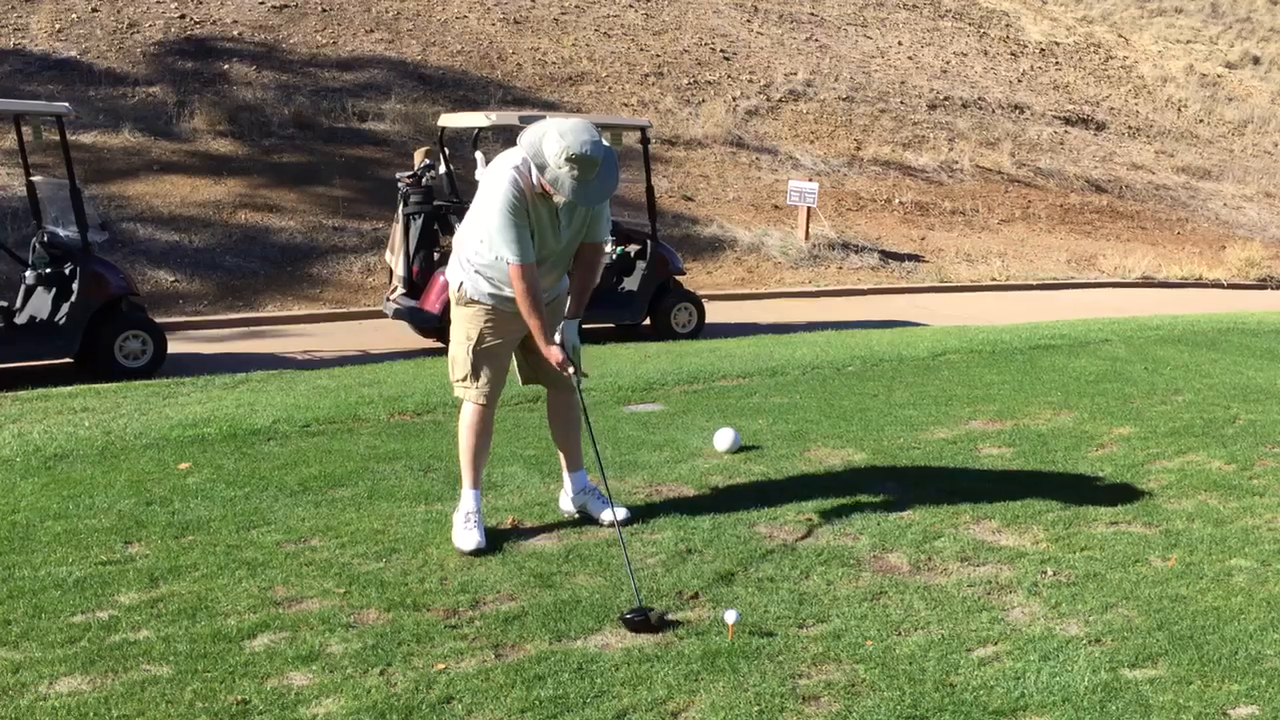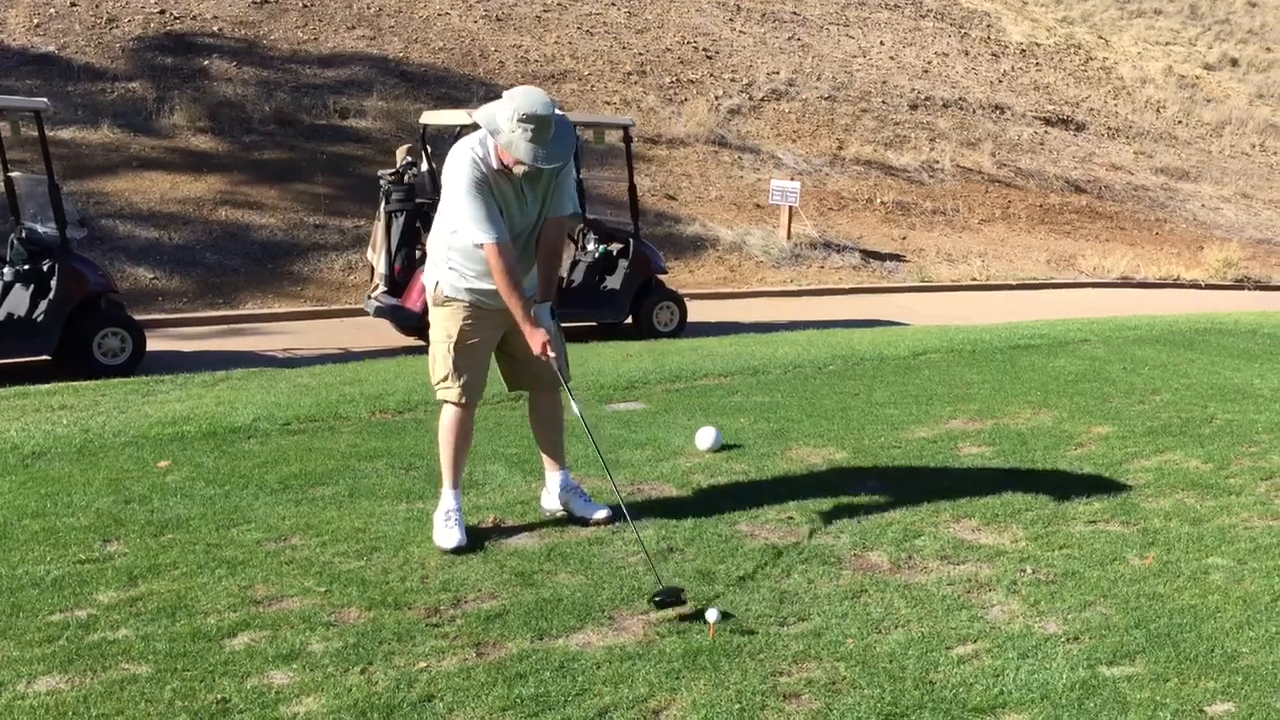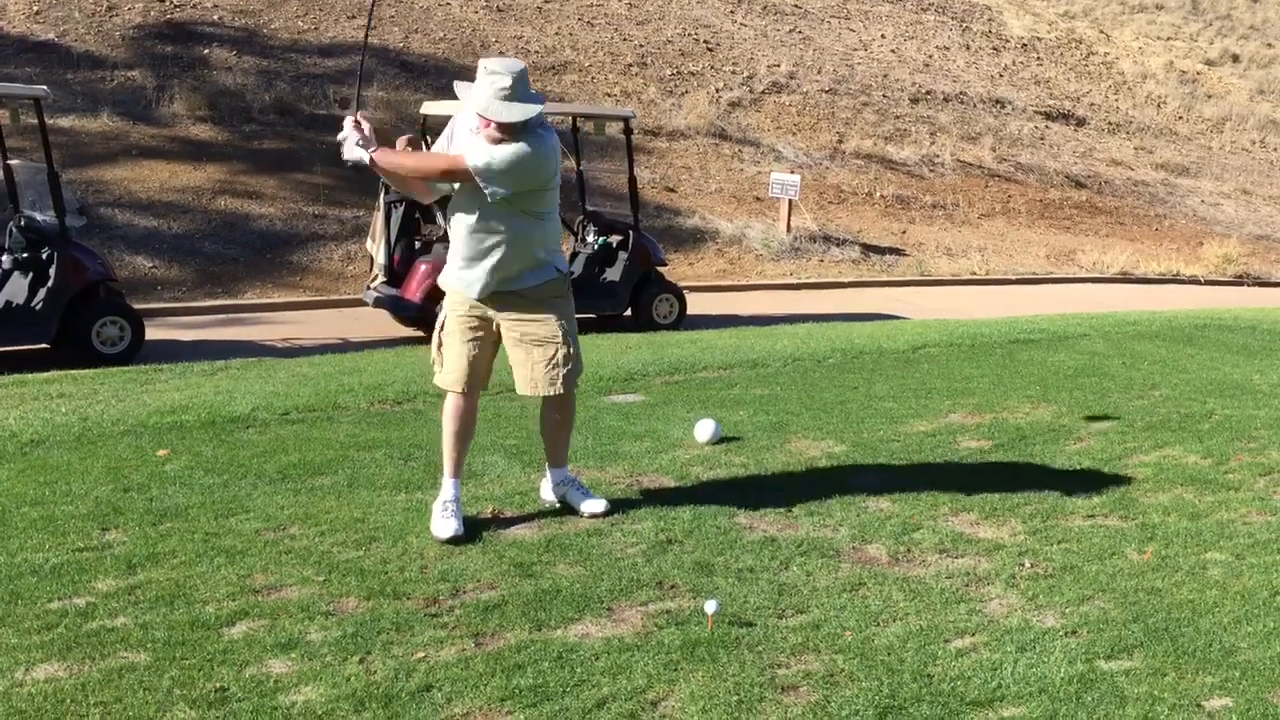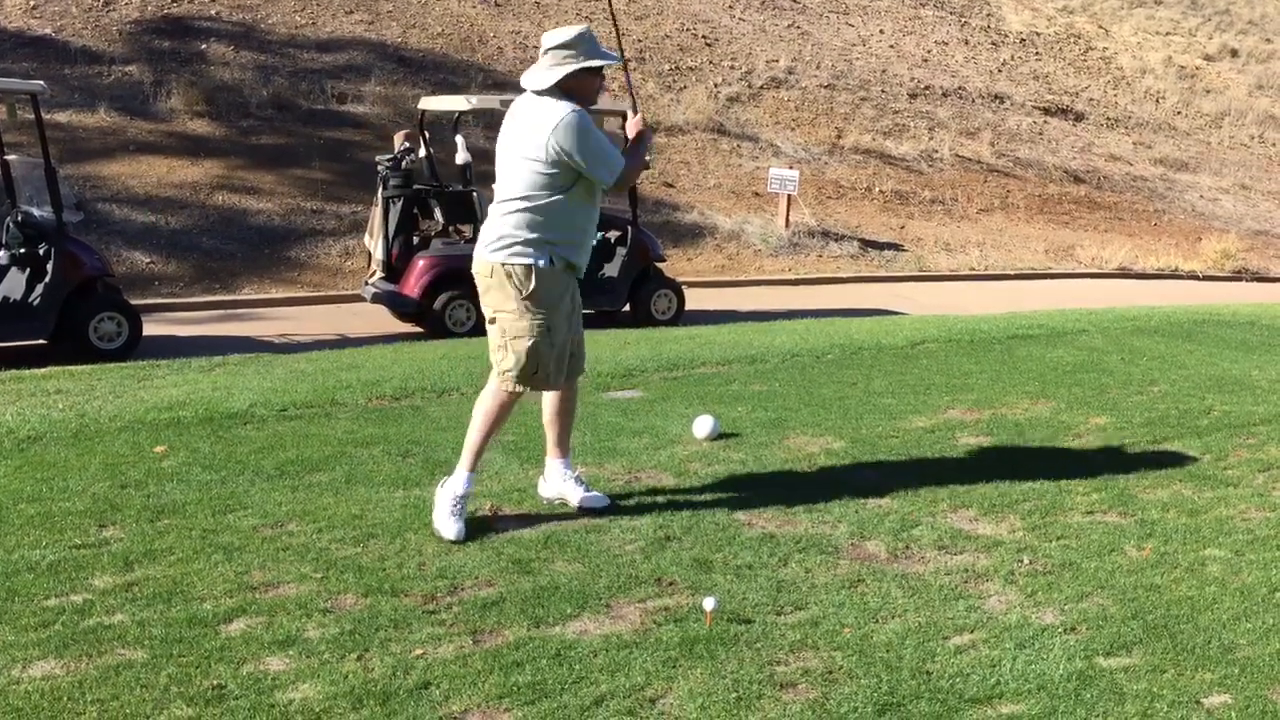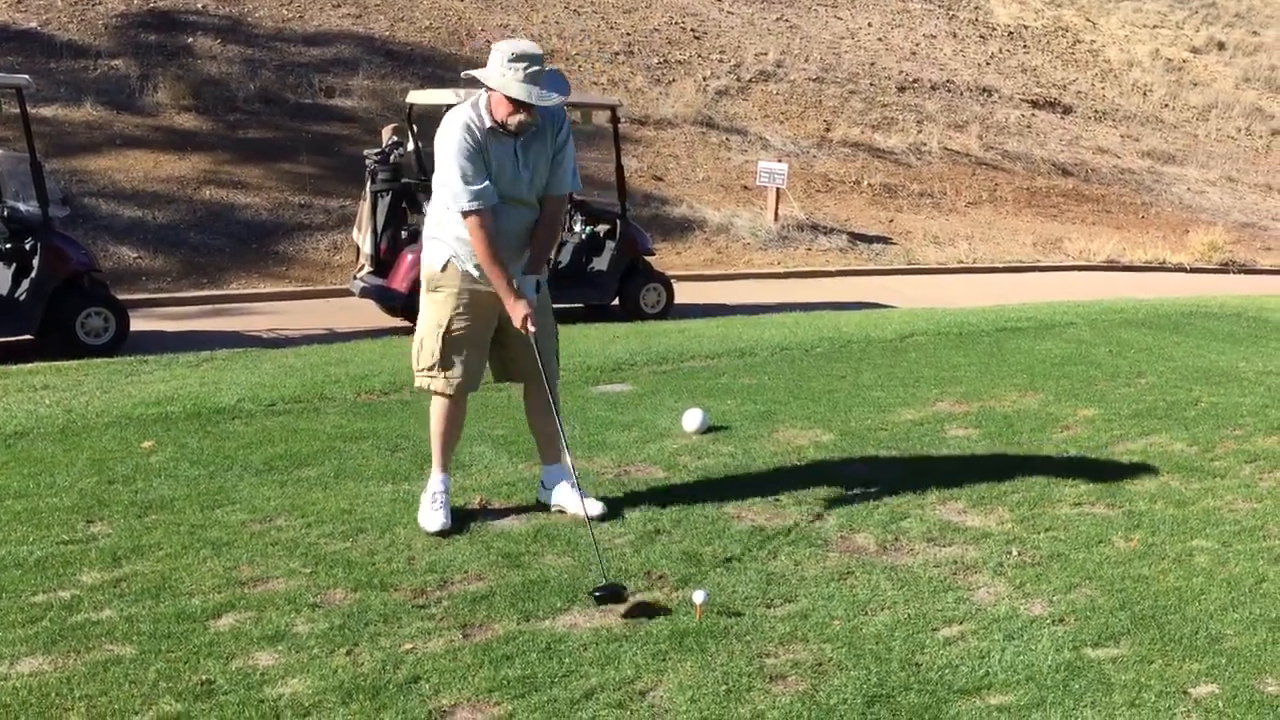
dt=1s
person 1, frame 1
left shoulder: (590, 177)
right shoulder: (506, 182)
left elbow: (591, 248)
right elbow: (520, 275)
left wrist: (573, 319)
right wrist: (545, 344)
left hip: (550, 290)
right hip: (485, 289)
left knee: (564, 384)
right knee: (480, 396)
left ankle: (576, 488)
right ankle: (469, 506)
person 1, frame 2
left shoulder: (554, 156)
right shoulder: (467, 164)
left elbow: (554, 231)
right elbow: (497, 255)
left wrist: (543, 305)
right wrist: (528, 327)
left hip: (525, 288)
right hip: (462, 291)
left knee: (546, 385)
right knee: (461, 398)
left ankle: (558, 486)
right ankle: (449, 505)
person 1, frame 3
left shoulder: (536, 143)
right shoulder: (461, 128)
left elbow: (445, 169)
right elbow: (426, 179)
left wrist: (370, 154)
right wrist: (373, 147)
left hip: (537, 285)
right hip: (470, 284)
left knee: (558, 386)
right knee: (461, 388)
left ankle: (559, 479)
right ankle: (449, 494)
person 1, frame 4
left shoulder: (534, 106)
right shoulder: (565, 118)
right elbow: (620, 175)
left wrist: (627, 148)
right wrist: (638, 139)
left hip: (550, 265)
right hip: (521, 267)
left knee: (564, 371)
right knee: (512, 379)
left ankle: (558, 473)
right ankle: (457, 485)
person 1, frame 5
left shoulder: (553, 122)
right shoulder: (461, 129)
left elbow: (555, 206)
right elbow: (478, 223)
left wrist: (530, 279)
right wrist: (508, 298)
left hip: (525, 269)
right hip: (459, 266)
left knee: (540, 372)
right knee: (450, 381)
left ankle: (553, 479)
right ankle: (438, 486)
